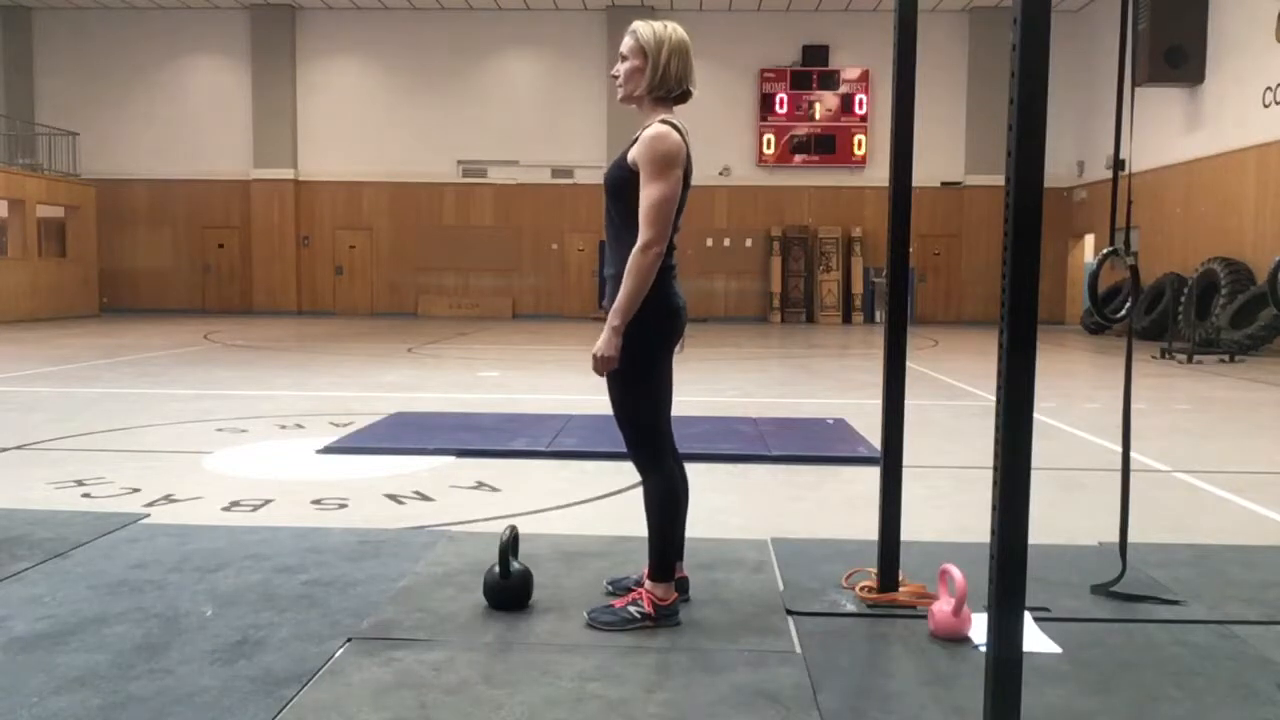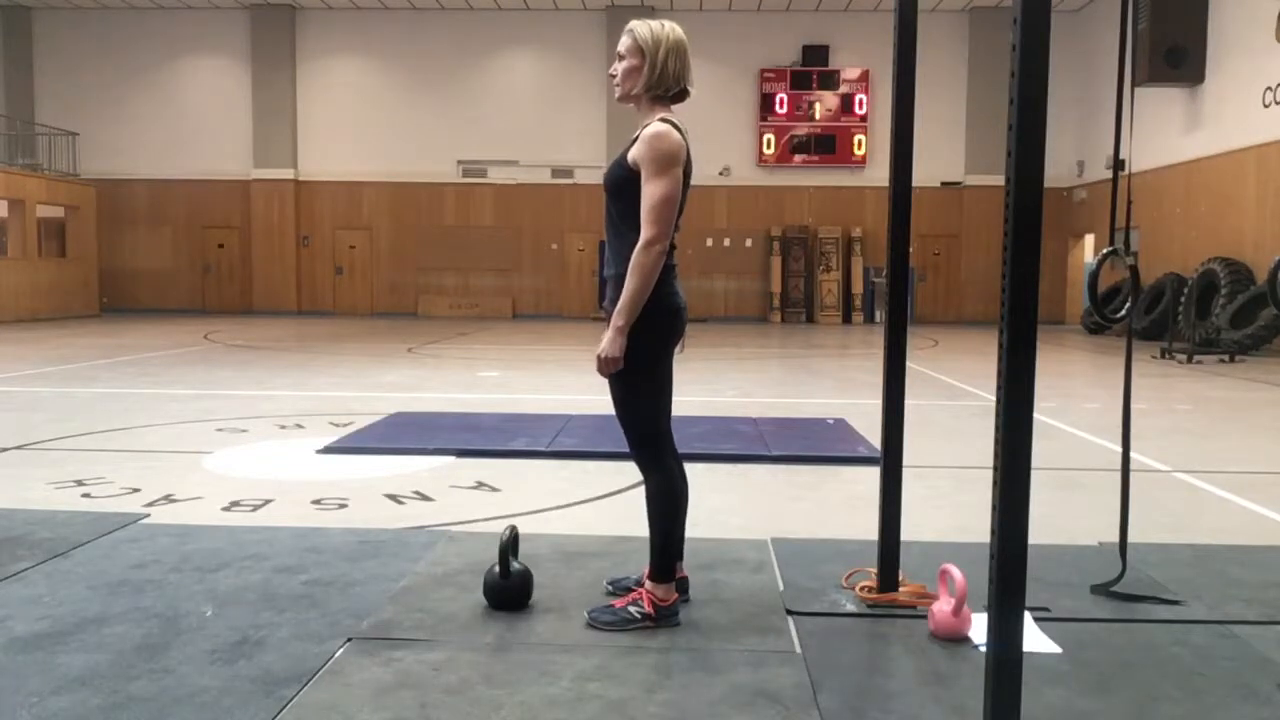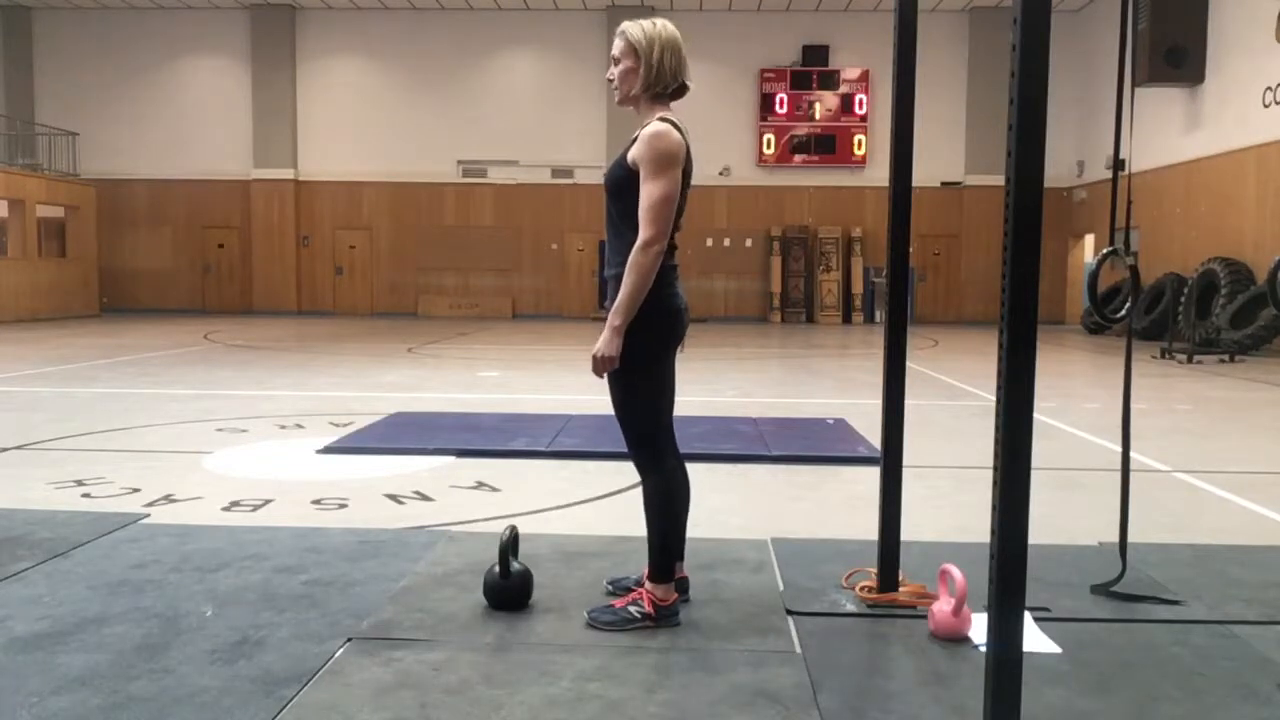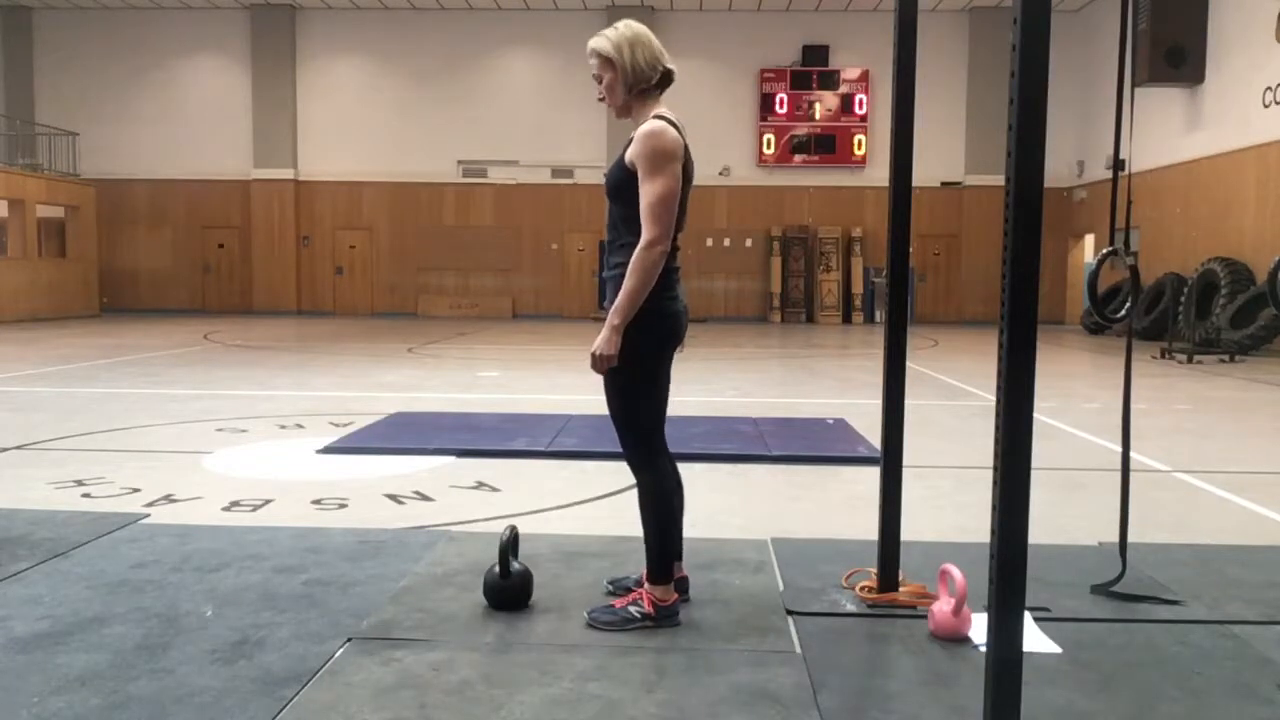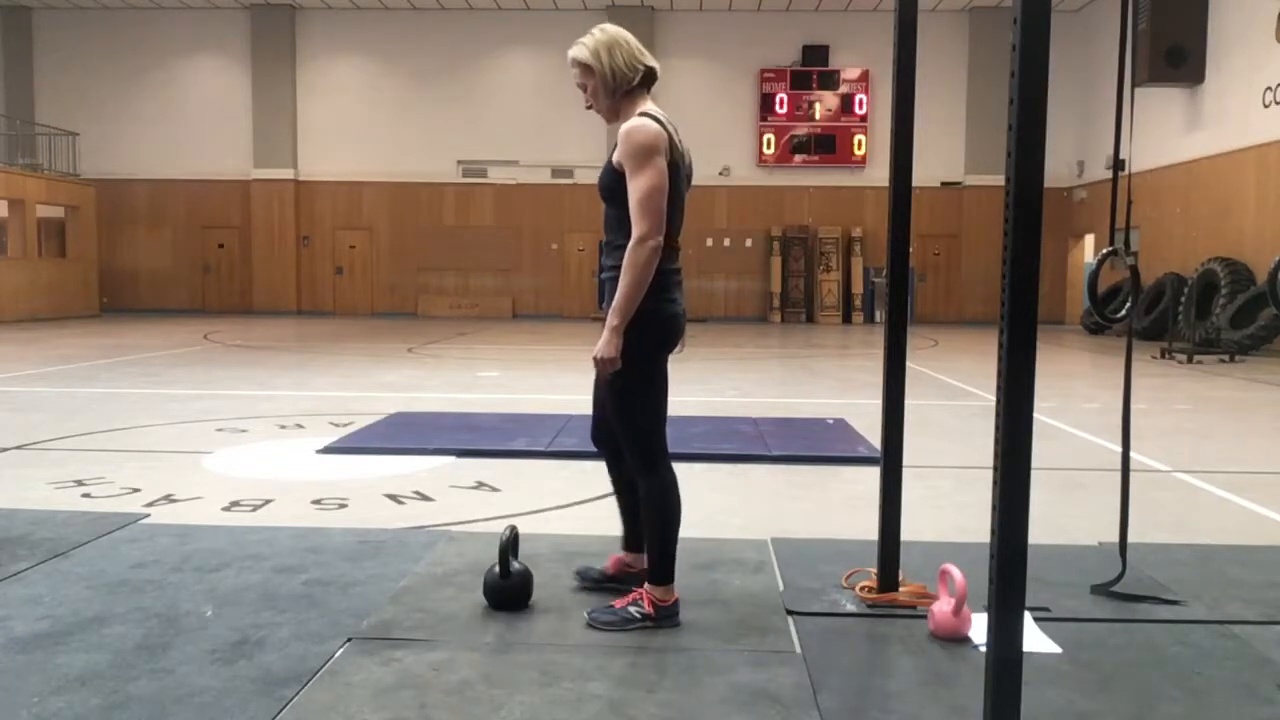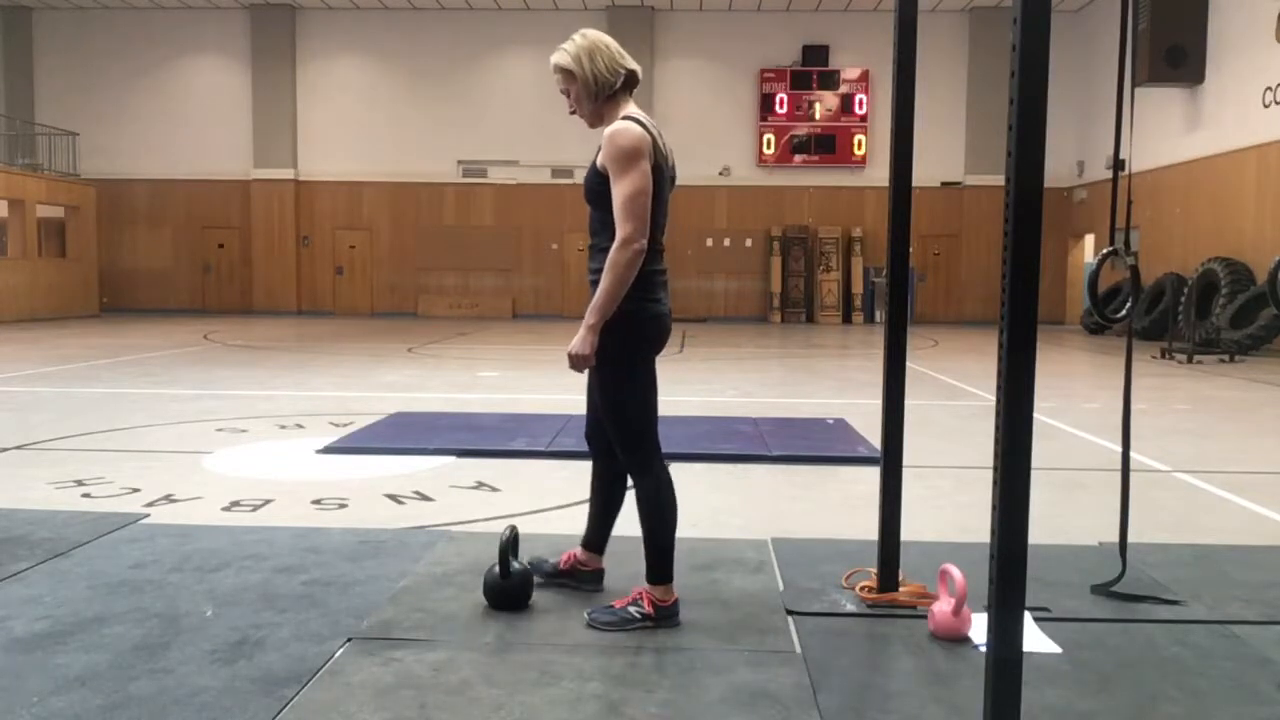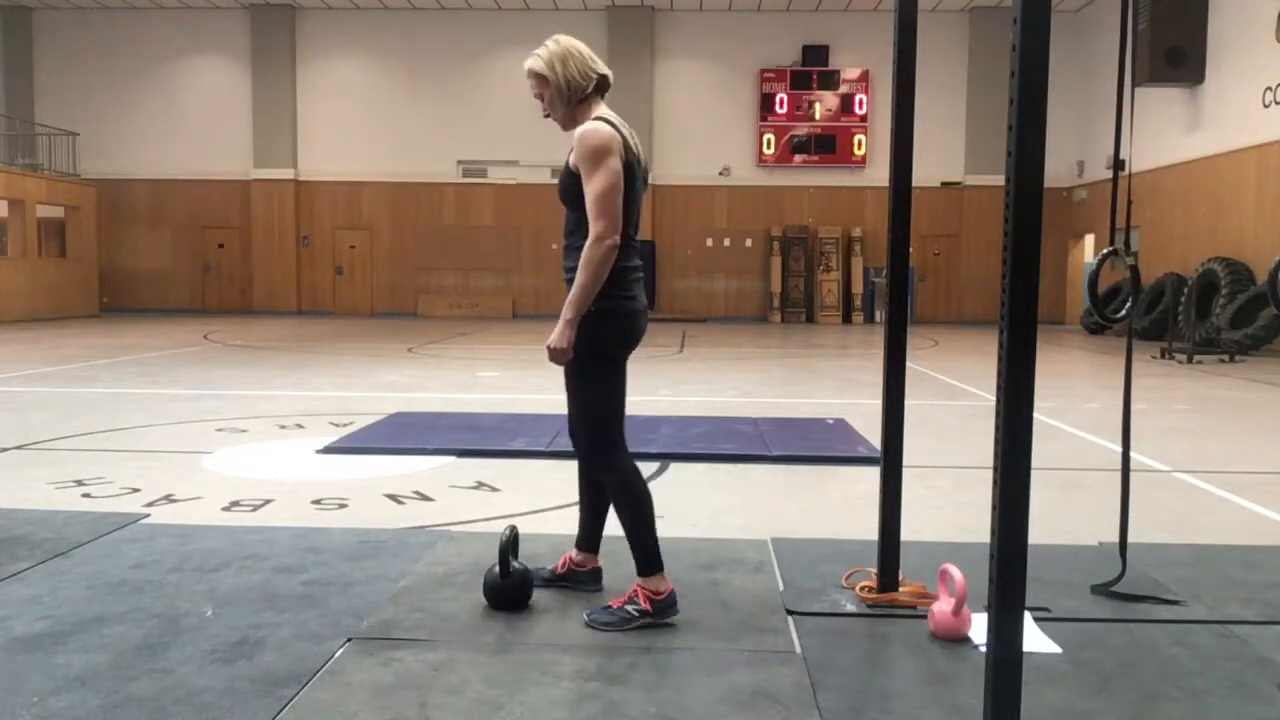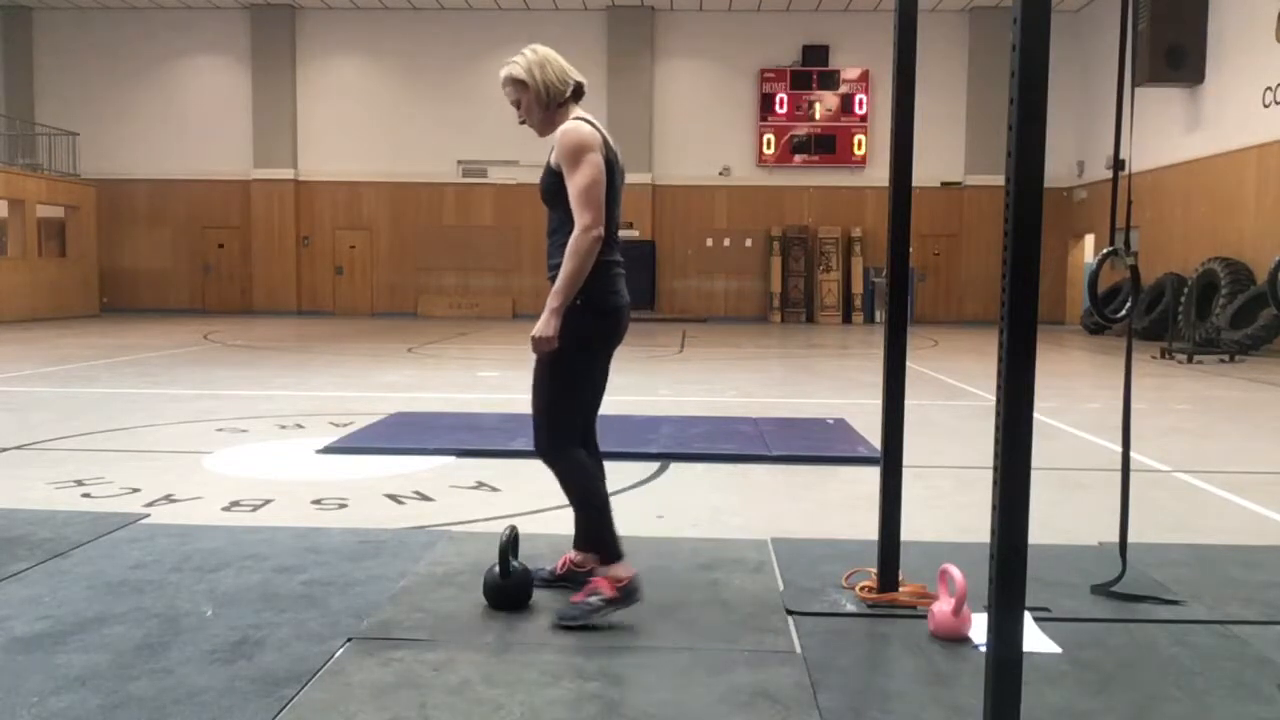
dt=0.3s
person 1, frame 1
left shoulder: (660, 137)
right shoulder: (656, 134)
left elbow: (650, 244)
left wrist: (613, 327)
left hip: (643, 314)
right hip: (647, 310)
left knee: (650, 452)
right knee: (657, 449)
left ankle: (659, 595)
right ankle: (668, 572)
person 1, frame 2
left shoulder: (660, 136)
right shoulder: (653, 133)
left elbow: (653, 242)
left wrist: (618, 327)
left hip: (644, 314)
right hip: (645, 310)
left knee: (652, 452)
right knee: (656, 449)
left ankle: (660, 596)
right ankle: (667, 572)
person 1, frame 3
left shoulder: (659, 136)
right shoulder: (654, 133)
left elbow: (650, 242)
left wrist: (614, 327)
left hip: (645, 314)
right hip: (652, 311)
left knee: (650, 452)
right knee: (659, 448)
left ankle: (660, 595)
right ankle: (669, 572)
person 1, frame 4
left shoulder: (654, 133)
right shoulder: (655, 132)
left elbow: (653, 242)
left wrist: (613, 326)
left hip: (643, 315)
right hip: (651, 310)
left knee: (644, 453)
right knee: (649, 449)
left ankle: (660, 595)
right ankle: (669, 570)
person 1, frame 5
left shoulder: (638, 130)
right shoulder: (654, 129)
left elbow: (646, 240)
left wrist: (613, 328)
left hip: (643, 313)
right hip: (647, 309)
left knee: (644, 451)
right knee: (609, 437)
left ankle: (658, 595)
right ankle: (634, 559)
person 1, frame 6
left shoulder: (623, 134)
right shoulder: (639, 131)
left elbow: (630, 242)
left wrist: (590, 326)
left hip: (627, 315)
right hip: (633, 310)
left knee: (639, 453)
right knee: (605, 441)
left ankle: (660, 595)
right ankle: (588, 558)
person 1, frame 7
left shoulder: (593, 134)
right shoulder: (615, 133)
left elbow: (603, 238)
left wrist: (567, 320)
left hip: (603, 309)
right hip: (617, 304)
left knee: (605, 448)
right knee: (592, 439)
left ankle: (654, 588)
right ankle: (584, 559)
person 1, frame 8
left shoulder: (573, 133)
right shoulder: (587, 136)
left elbow: (588, 231)
left wrist: (553, 310)
left hip: (587, 304)
right hip: (600, 301)
left knee: (556, 440)
right knee: (577, 437)
left ankle: (614, 571)
right ankle: (586, 556)
